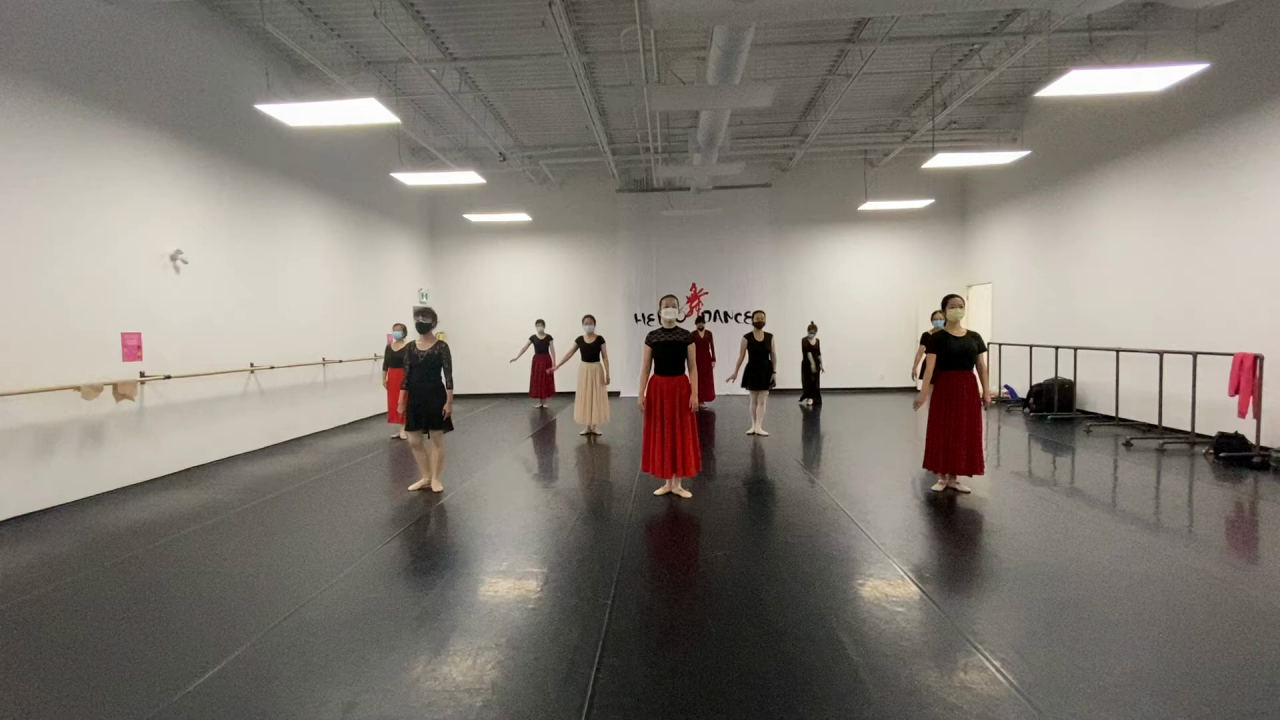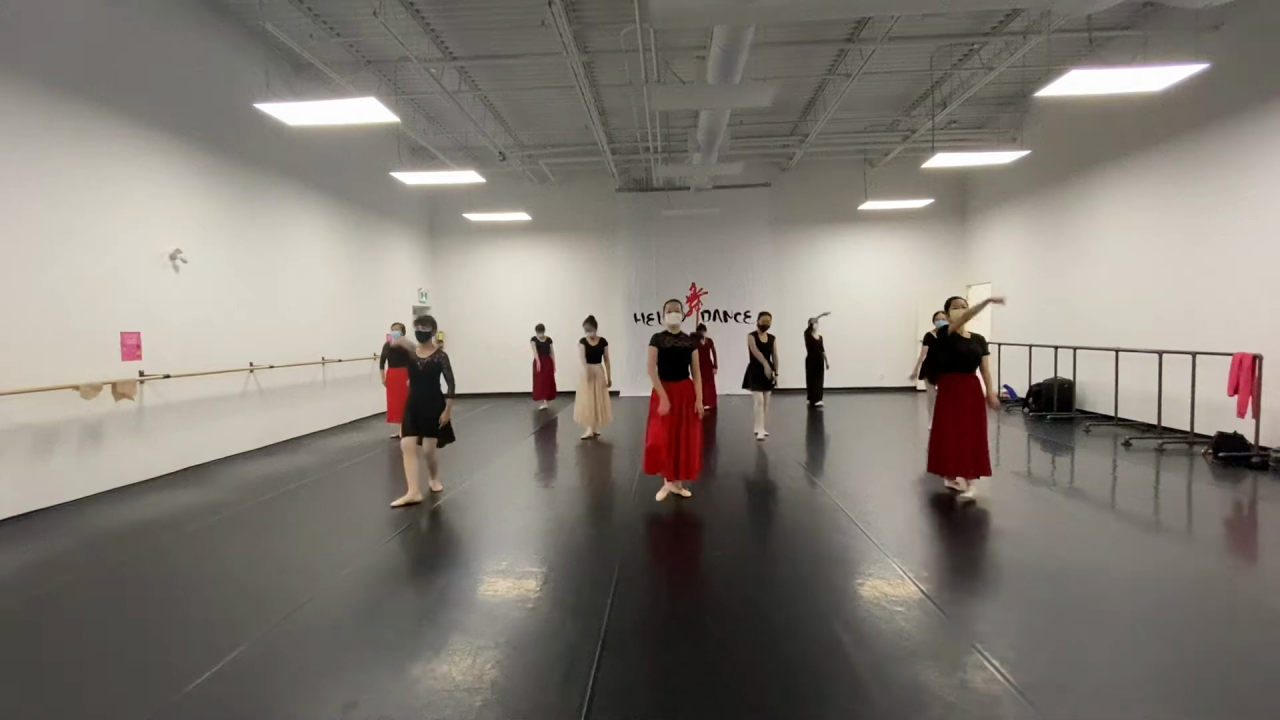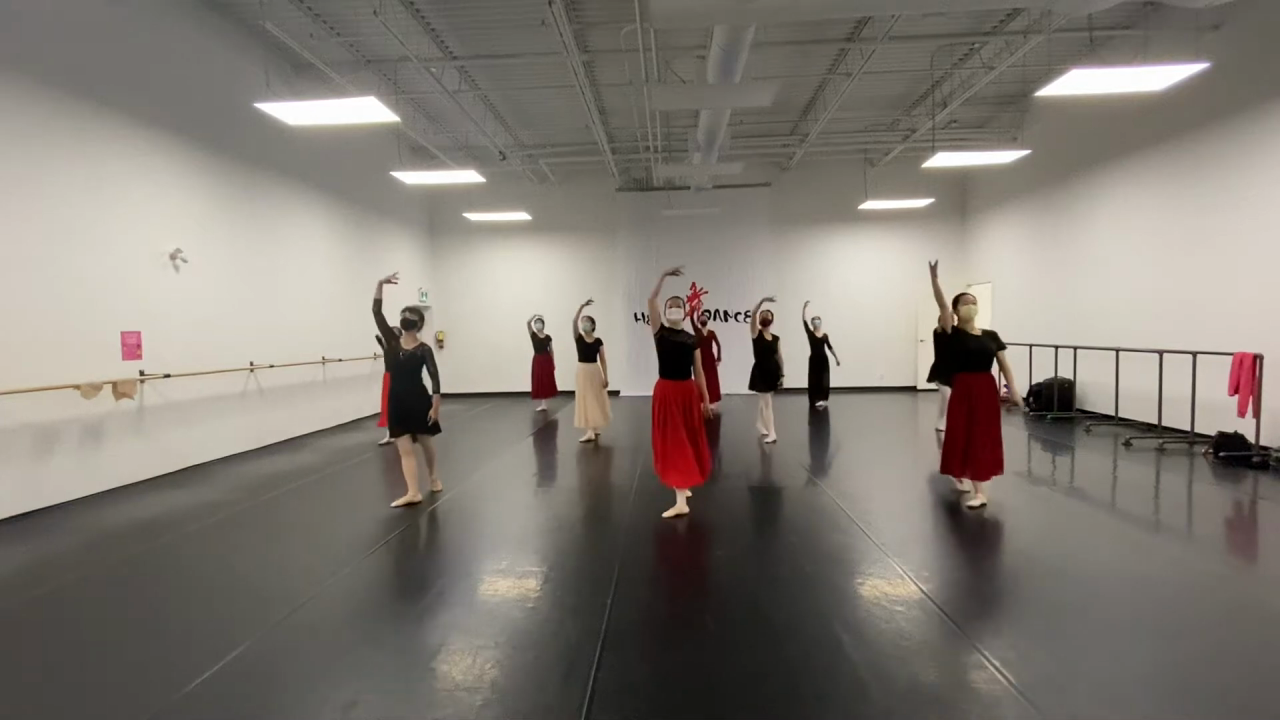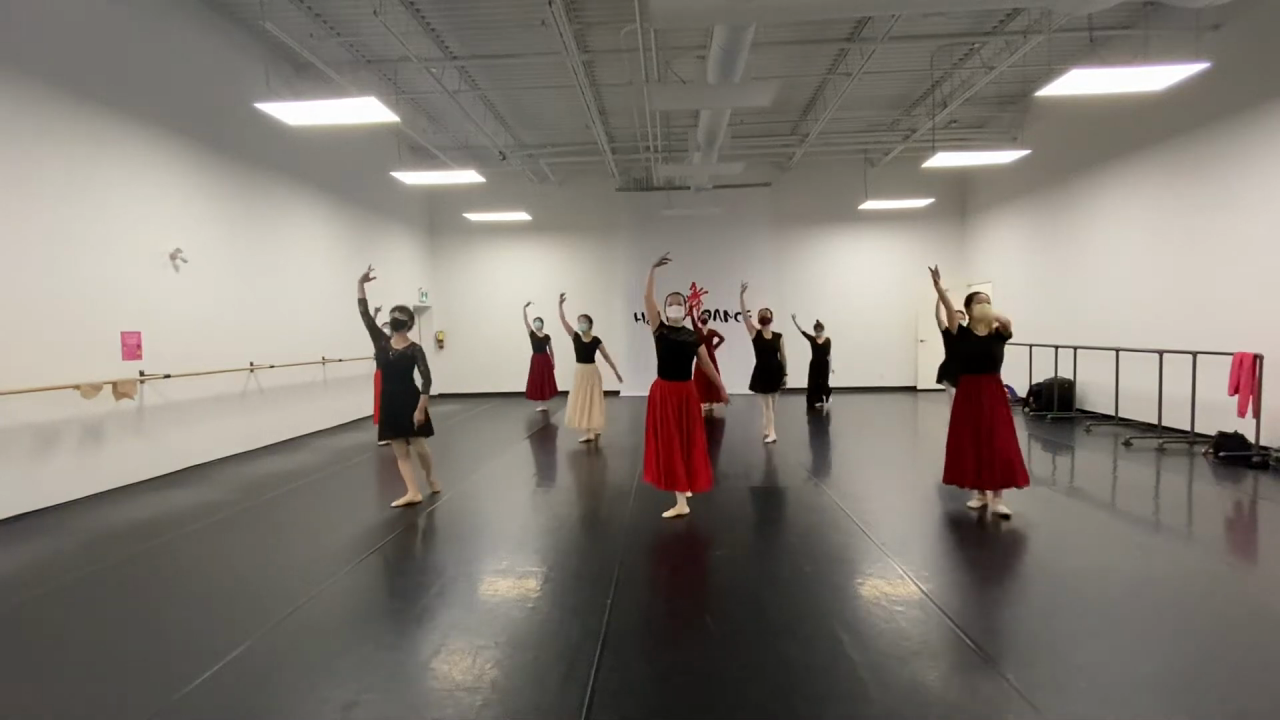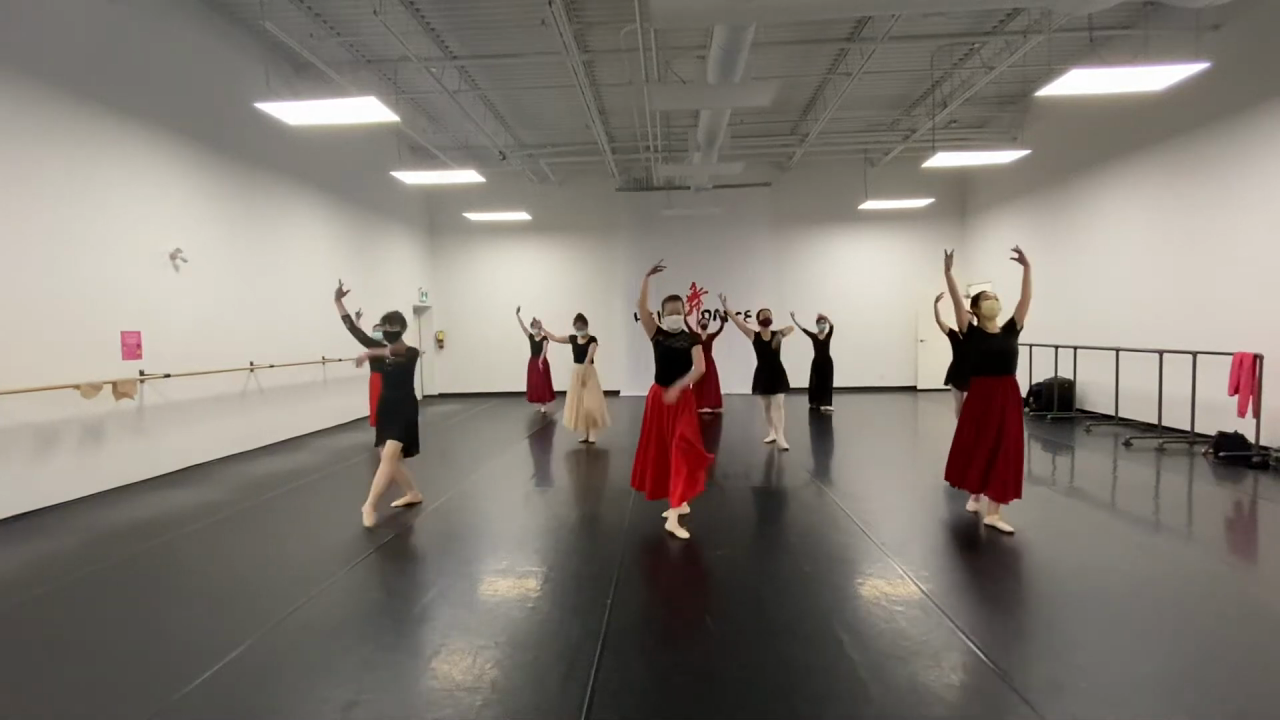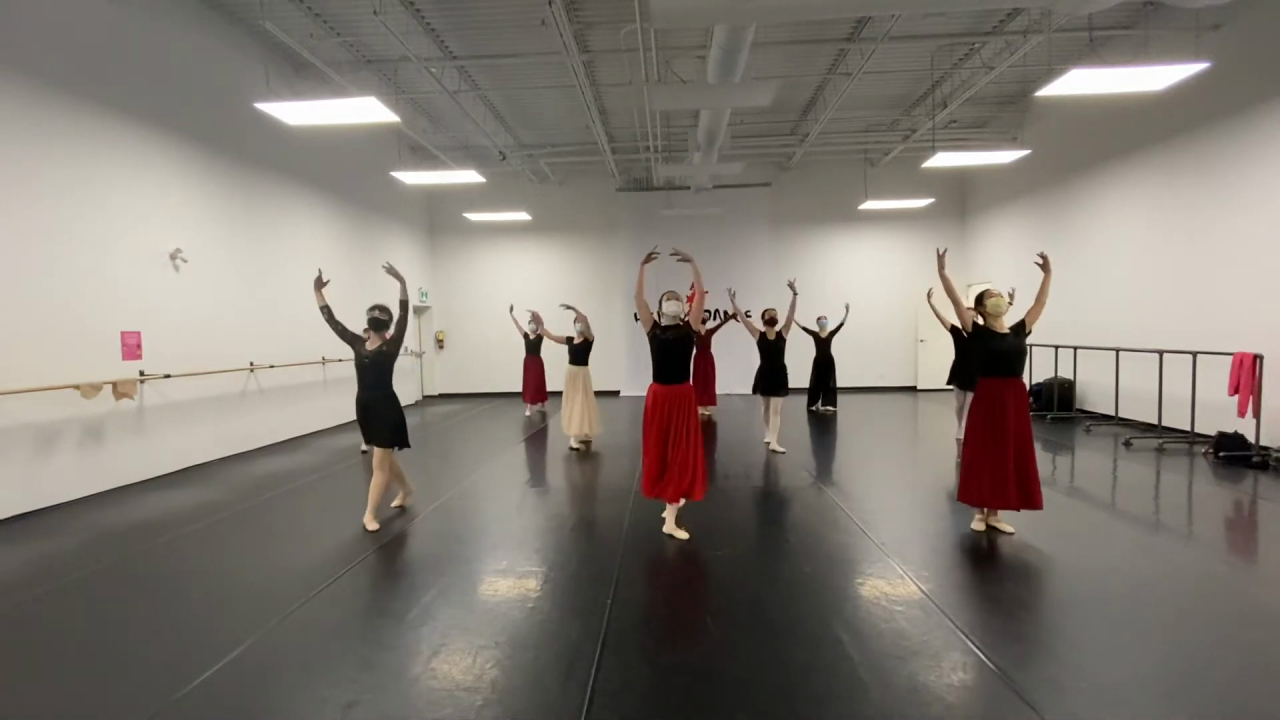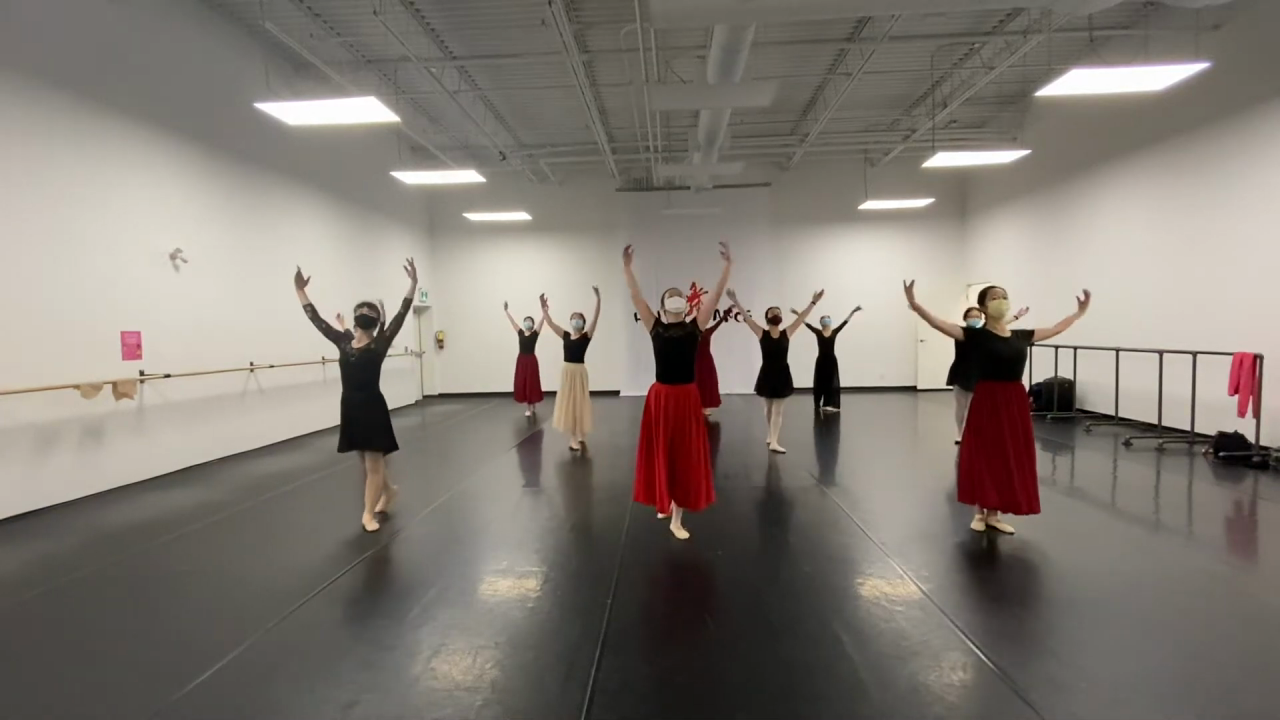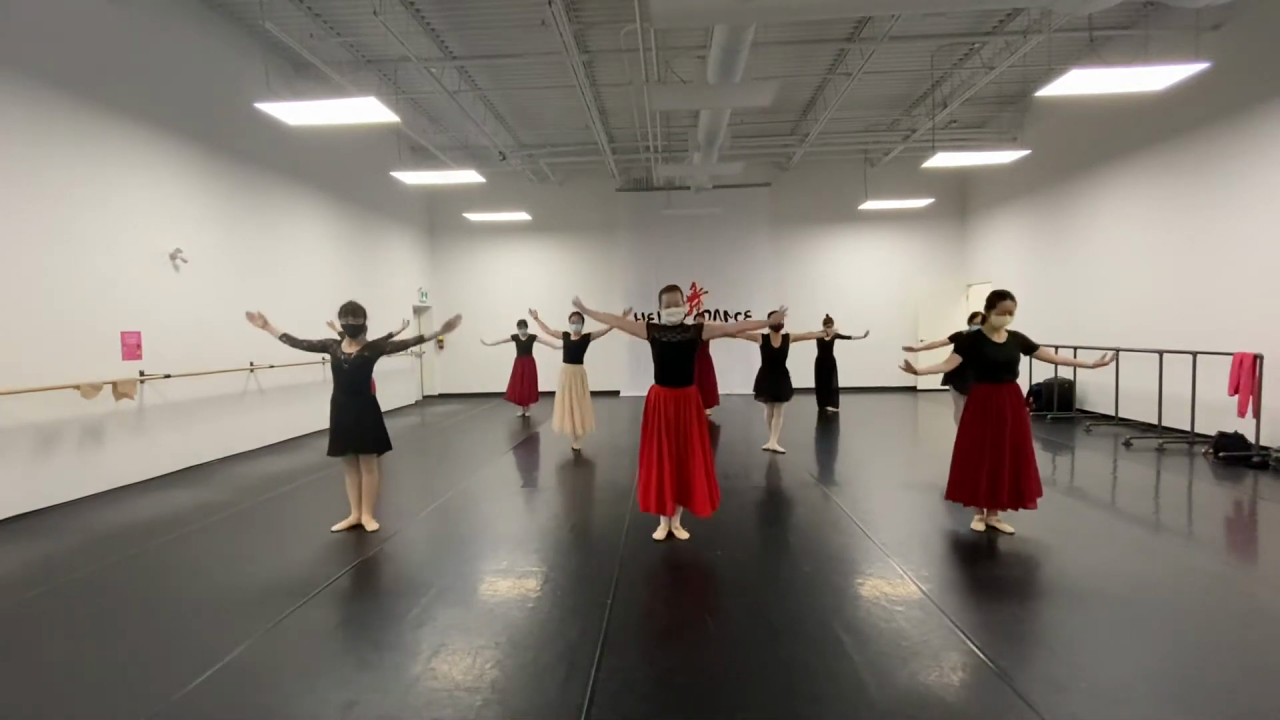
dt=0.5s
person 1, frame 1
left shoulder: (686, 336)
right shoulder: (652, 336)
left elbow: (692, 366)
right elbow: (646, 367)
left wrist: (694, 393)
right wrist: (641, 393)
left hip: (680, 387)
right hip: (658, 387)
left knee: (681, 435)
right knee: (660, 434)
left ankle: (677, 484)
right ankle: (667, 482)
person 1, frame 2
left shoulder: (690, 341)
right shoulder: (657, 339)
left elbow: (696, 372)
right elbow: (651, 369)
left wrist: (699, 399)
right wrist: (662, 396)
left hip: (685, 392)
right hip: (663, 391)
left knee: (685, 440)
right knee: (660, 440)
left ankle: (678, 483)
right ankle: (667, 481)
person 1, frame 3
left shoulder: (692, 339)
right shoulder: (659, 332)
left elbow: (699, 371)
right elbow: (651, 302)
left wrist: (706, 399)
right wrist: (663, 278)
left hip: (688, 392)
right hip: (666, 392)
left knee: (689, 441)
right knee: (672, 443)
left ankle: (683, 485)
right ankle: (681, 501)
person 1, frame 4
left shoulder: (693, 336)
right shoulder: (659, 330)
left elbow: (706, 365)
right elbow: (648, 298)
left wrist: (721, 388)
right wrist: (653, 269)
left hip: (686, 391)
right hip: (662, 391)
left knee: (688, 441)
right knee: (668, 443)
left ankle: (685, 485)
right ankle: (680, 500)
person 1, frame 5
left shoulder: (692, 340)
right shoulder: (657, 335)
left elbow: (700, 368)
right elbow: (641, 307)
left wrist: (678, 386)
right wrist: (648, 277)
left hip: (682, 399)
right hip: (657, 397)
left knee: (681, 453)
right knee: (660, 453)
left ankle: (673, 518)
right ankle: (680, 504)
person 1, frame 6
left shoulder: (690, 329)
right shoulder: (653, 329)
left elbow: (701, 294)
right elbow: (638, 298)
left wrist: (692, 263)
right wrist: (642, 266)
left hip: (683, 396)
right hip: (658, 395)
left knee: (681, 453)
right knee: (659, 452)
left ankle: (670, 520)
right ankle: (672, 500)
person 1, frame 7
left shoulder: (695, 327)
right shoulder: (655, 327)
left elbow: (716, 295)
right elbow: (635, 296)
left wrist: (727, 264)
right wrist: (627, 265)
left hip: (687, 397)
right hip: (660, 397)
left knee: (686, 456)
right knee: (660, 453)
left ankle: (677, 519)
right ankle: (665, 504)
person 1, frame 8
left shoulder: (696, 331)
right shoulder: (652, 331)
left elbow: (733, 328)
right elbow: (617, 321)
left wrist: (768, 322)
right wrist: (586, 310)
left hip: (687, 400)
right hip: (660, 400)
left knee: (687, 460)
right knee: (660, 460)
left ankle: (676, 520)
right ankle: (664, 520)
person 2, frame 1
left shoulder: (974, 337)
right shoulder: (938, 337)
left elbow: (981, 366)
right elbow: (930, 366)
left wrist: (986, 391)
right wrist: (924, 392)
left hip: (968, 387)
right hip: (945, 386)
left knee: (965, 434)
right knee: (943, 432)
left ankle: (954, 478)
right ankle: (941, 478)
person 2, frame 2
left shoulder: (978, 339)
right shoulder: (945, 335)
left elbow: (984, 368)
right elbow: (964, 319)
left wrist: (991, 392)
right wrist: (987, 301)
left hip: (972, 388)
right hip: (950, 388)
left knee: (970, 437)
right knee: (953, 436)
left ankle: (954, 478)
right ankle: (960, 480)
person 2, frame 3
left shoulder: (991, 336)
right shoulder: (953, 334)
left elbow: (1004, 364)
right elbow: (942, 307)
left wrist: (1013, 391)
right wrist: (935, 279)
left hip: (988, 389)
right hip: (964, 389)
left knee: (984, 438)
right knee: (965, 436)
left ankle: (963, 478)
right ankle: (979, 492)
person 2, frame 4
left shoulder: (999, 332)
right shoulder: (960, 334)
left elbow: (1008, 324)
right elbow: (949, 309)
left wrist: (997, 318)
right wrist: (937, 285)
left hip: (993, 392)
right hip: (967, 393)
left knee: (999, 444)
right knee: (970, 443)
left ankle: (996, 498)
right ankle: (980, 492)
person 2, frame 5
left shoulder: (1011, 330)
right shoulder: (971, 334)
left elbow: (1026, 298)
right elbow: (956, 302)
left wrist: (1025, 267)
right wrist: (948, 272)
left hip: (1008, 396)
right hip: (980, 395)
left knee: (1005, 453)
right knee: (975, 448)
left ankle: (993, 513)
right ankle: (975, 494)
person 2, frame 6
left shoulder: (1019, 331)
right shoulder: (977, 333)
left elbow: (1039, 303)
right elbow: (957, 302)
left wrist: (1048, 274)
right wrist: (942, 272)
left hip: (1016, 399)
right hip: (988, 398)
left knee: (1011, 457)
right knee: (983, 456)
left ankle: (994, 514)
right ankle: (980, 513)
person 2, frame 7
left shoulder: (1021, 337)
right shoulder: (976, 335)
left elbow: (1054, 330)
right elbow: (940, 325)
left wrist: (1079, 312)
right wrist: (914, 304)
left hip: (1016, 402)
right hip: (987, 401)
left knee: (1011, 459)
right knee: (984, 457)
left ankle: (994, 514)
right ankle: (979, 513)
person 2, frame 8
left shoulder: (1017, 339)
right shoulder: (972, 340)
left elbow: (1052, 357)
right elbow: (948, 364)
left wrist: (1091, 364)
right wrist: (919, 371)
left hip: (1011, 402)
right hip: (982, 402)
left knee: (1009, 457)
right knee: (979, 457)
left ankle: (994, 514)
right ankle: (979, 513)
person 3, frame 1
left shoulder: (441, 347)
right shoulder: (411, 348)
left elbow: (448, 375)
right elbow: (406, 376)
left wrist: (449, 401)
right wrist: (401, 402)
left hip: (435, 396)
right hip: (415, 397)
left knee: (436, 441)
right knee: (414, 441)
left ankle: (436, 478)
right ankle: (426, 476)
person 3, frame 2
left shoulder: (440, 355)
right shoulder: (409, 351)
left elbow: (450, 384)
left wrist: (447, 410)
right wrist: (402, 342)
left hip: (434, 405)
right hip: (413, 405)
left knee: (429, 449)
right knee: (407, 448)
left ankle: (434, 478)
right ankle: (413, 492)
person 3, frame 3
left shoulder: (424, 349)
right shoulder: (392, 341)
left elbow: (435, 379)
right elbow: (377, 313)
left wrist: (435, 406)
right wrist: (380, 286)
left hip: (418, 400)
right hip: (396, 400)
left knee: (426, 443)
right knee: (404, 449)
left ankle: (433, 477)
right ankle: (413, 493)
person 3, frame 4
left shoulder: (414, 349)
right shoulder: (381, 341)
left elbow: (426, 378)
right elbow: (364, 314)
left wrist: (421, 407)
right wrist: (361, 285)
left hip: (409, 400)
right hip: (389, 402)
left knee: (418, 448)
right knee: (400, 451)
left ankle: (431, 478)
right ankle: (413, 492)
person 3, frame 5
left shoulder: (410, 353)
right shoulder: (380, 348)
left elbow: (398, 351)
right elbow: (353, 329)
left wrist: (372, 353)
right wrist: (338, 302)
left hip: (405, 408)
right hip: (386, 407)
left knee: (388, 457)
right knee: (391, 457)
left ankle: (369, 506)
right ankle: (412, 493)
person 3, frame 6
left shoulder: (392, 346)
right shoulder: (358, 344)
left elbow: (403, 315)
right elbow: (332, 321)
left wrist: (401, 283)
right wrist: (318, 292)
left hip: (385, 406)
right hip: (364, 405)
left knee: (379, 463)
right knee: (384, 457)
left ankle: (369, 514)
right ankle: (405, 488)
person 3, frame 7
left shoulder: (379, 344)
right shoulder: (343, 341)
left elbow: (402, 314)
right elbow: (315, 318)
left wrist: (413, 283)
right wrist: (301, 291)
left hip: (372, 406)
right hip: (349, 406)
left knee: (373, 463)
right knee: (368, 460)
left ankle: (368, 513)
right ankle: (387, 491)
person 3, frame 8
left shoulder: (373, 348)
right shoulder: (332, 346)
left elbow: (405, 343)
right elbow: (297, 343)
left wrist: (438, 333)
right wrist: (268, 327)
left hip: (364, 409)
right hip: (340, 410)
left knee: (367, 465)
right knee: (350, 465)
left ankle: (368, 514)
right ankle: (355, 514)
